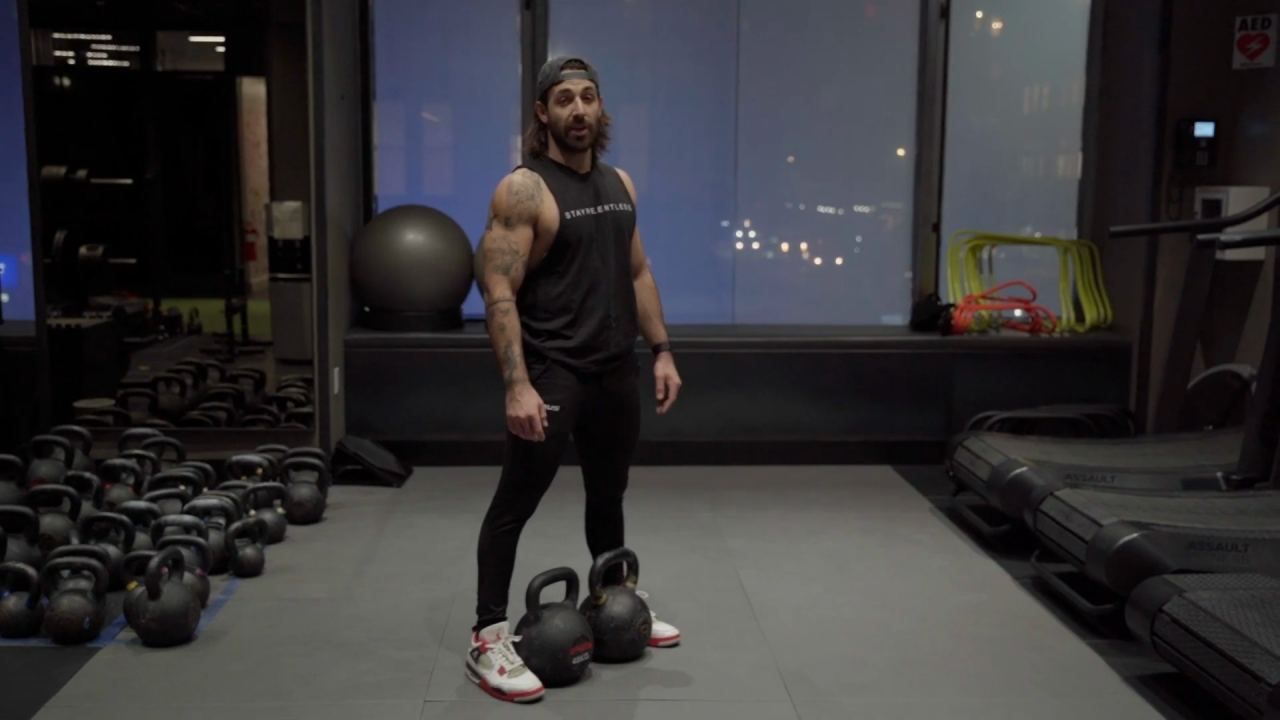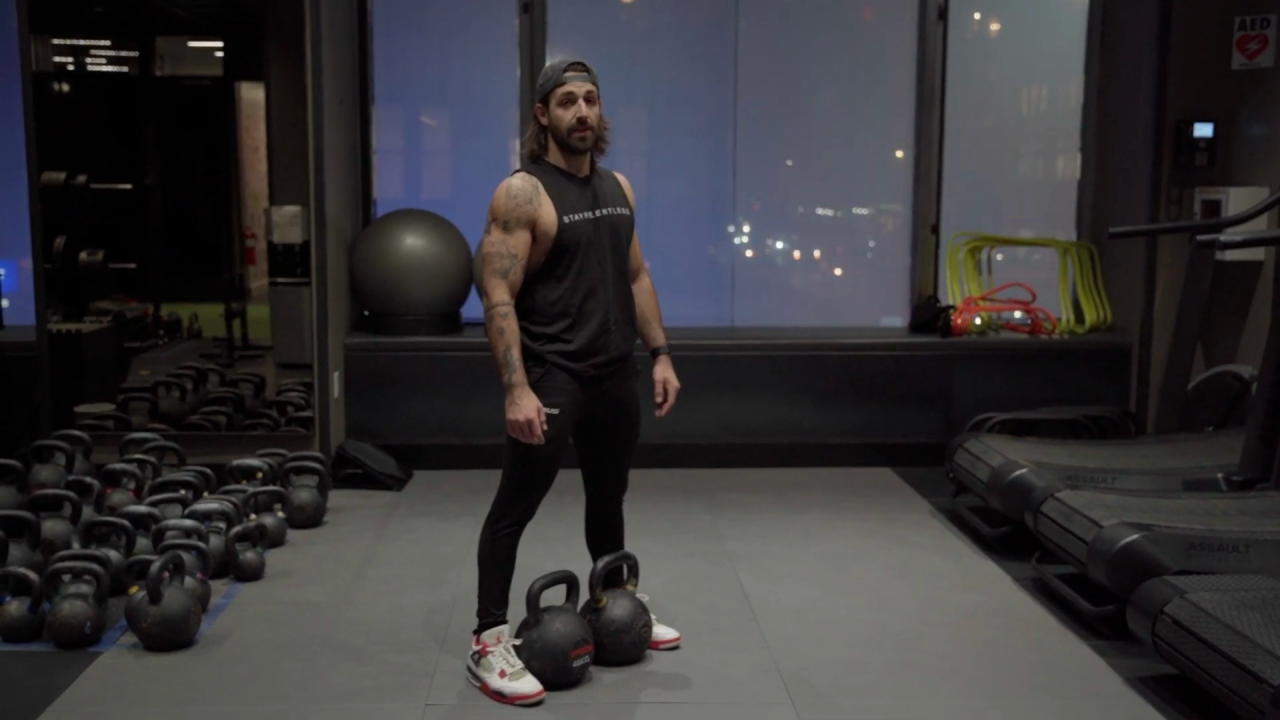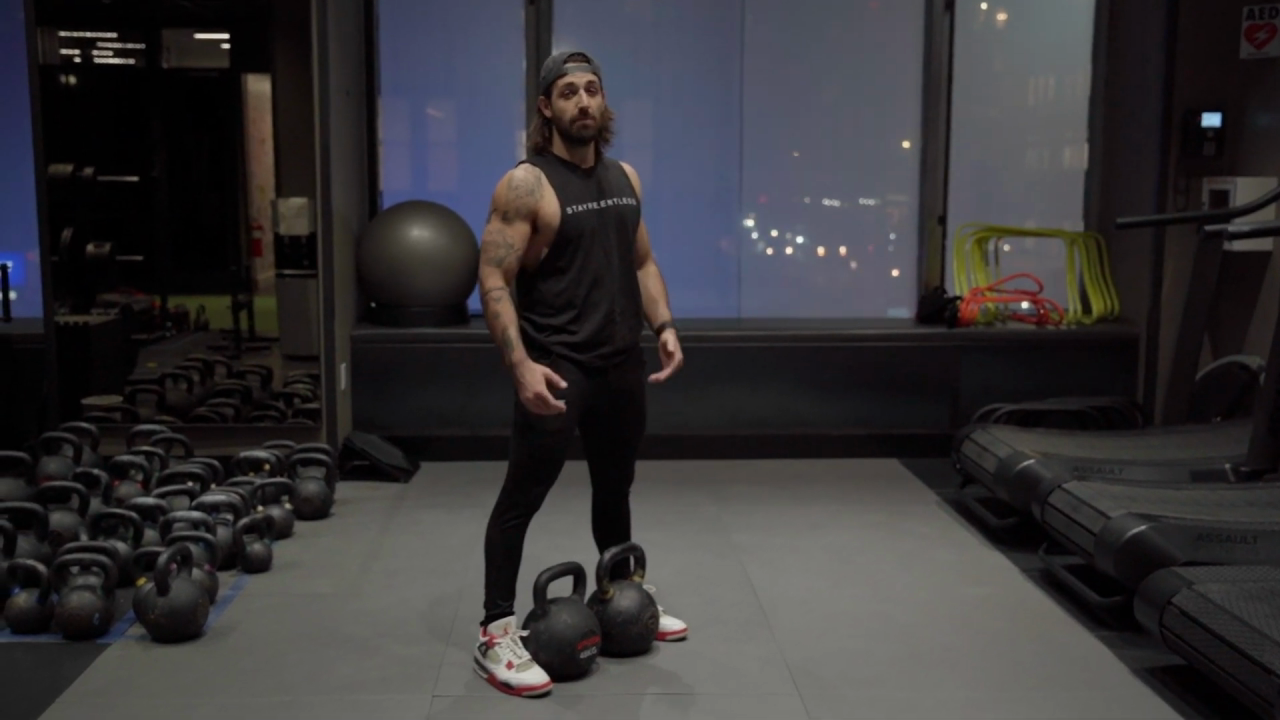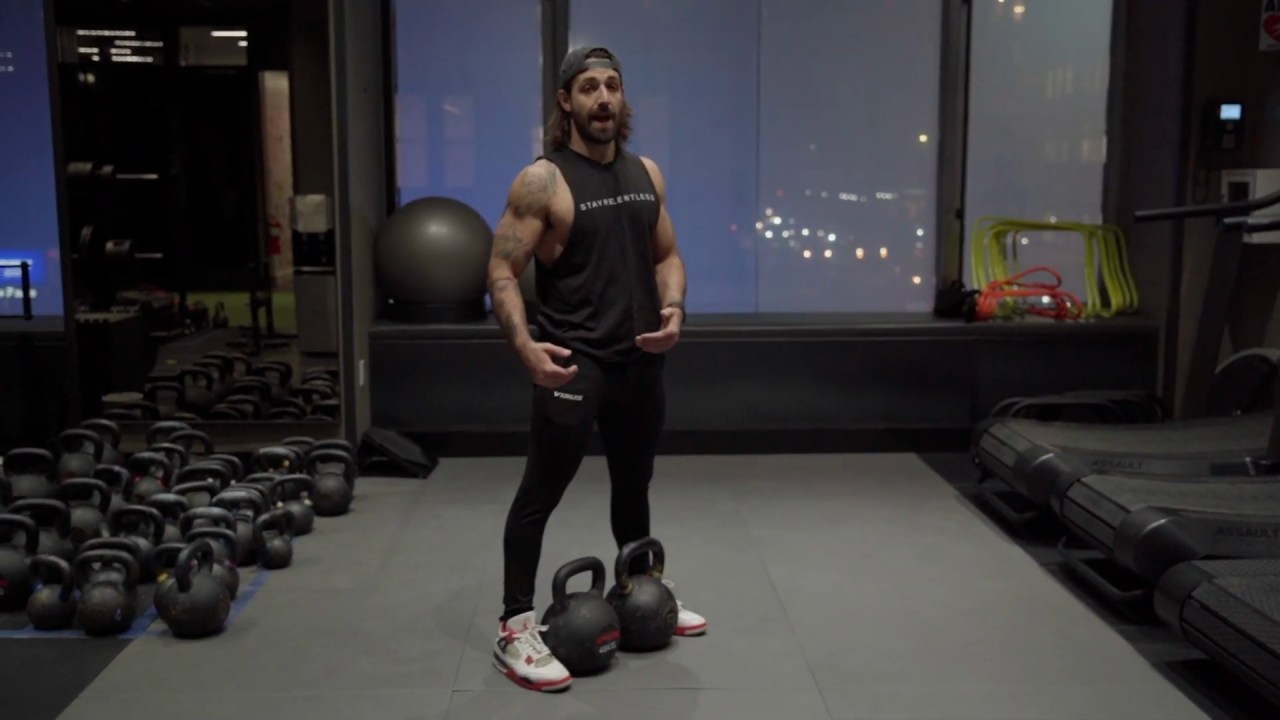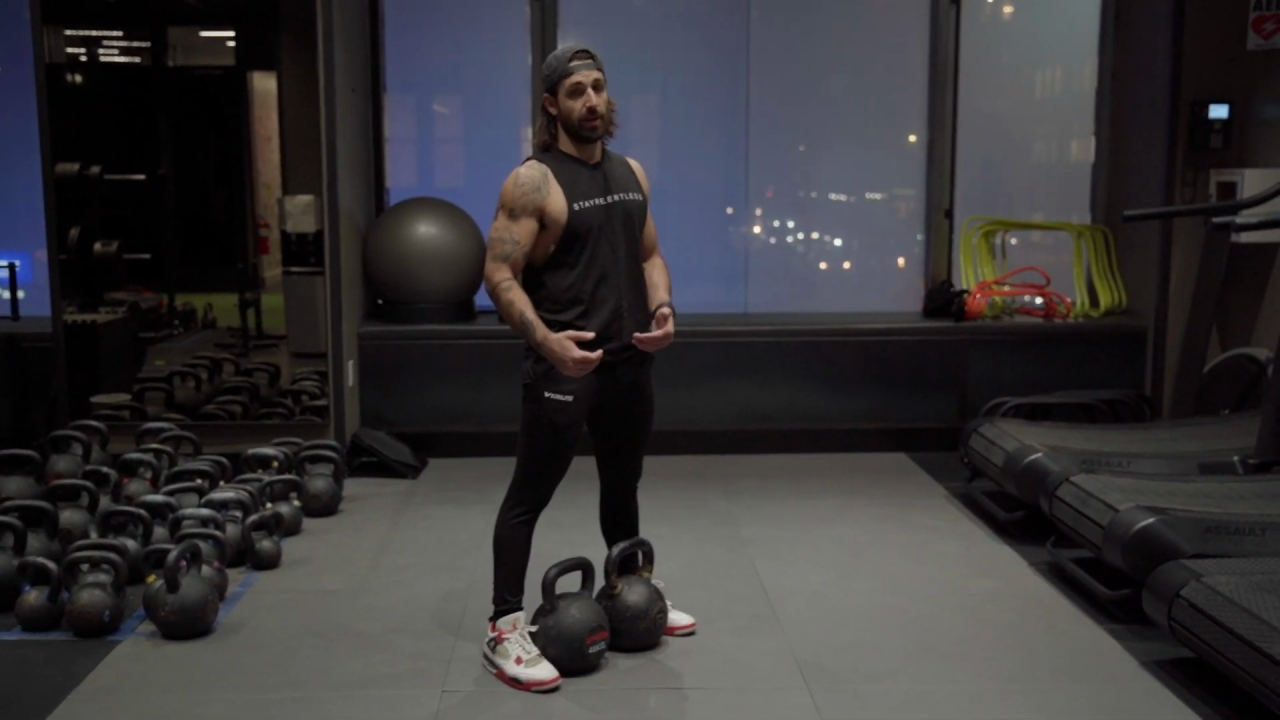
dt=1s
person 1, frame 1
left shoulder: (619, 183)
right shoulder: (523, 189)
left elbow: (638, 272)
right elbow: (498, 292)
left wrist: (661, 350)
right wrist: (518, 384)
left hip: (616, 370)
right hip: (552, 373)
left knee: (608, 495)
right knee: (515, 504)
right ankle: (488, 639)
person 1, frame 2
left shoulder: (618, 186)
right shoulder: (521, 193)
right elbow: (497, 296)
left wrist: (660, 353)
right wrist: (516, 388)
left hip: (616, 373)
right hip: (551, 377)
left knee: (608, 497)
right knee: (515, 507)
right ankle: (488, 642)
person 1, frame 3
left shoulder: (624, 177)
right shoulder: (525, 185)
right elbow: (493, 280)
left wrist: (664, 326)
right wrist: (521, 366)
left hip: (622, 364)
right hip: (558, 368)
left knee: (614, 488)
right knee: (521, 498)
right ankle: (495, 634)
person 1, frame 4
left shoulder: (646, 173)
right shoulder: (542, 181)
left elbow: (666, 255)
right elbow: (502, 270)
left wrist: (673, 308)
right wrist: (525, 344)
left hip: (641, 359)
right hip: (574, 363)
left knee: (634, 484)
right knee: (540, 494)
right ankle: (515, 629)
person 1, frame 5
left shoulder: (631, 173)
right shoulder: (532, 182)
left elbow: (648, 254)
right elbow: (499, 273)
left wrist: (662, 307)
right wrist: (544, 338)
left hip: (629, 359)
right hip: (565, 364)
left knee: (622, 484)
right knee: (529, 495)
right ankle: (504, 630)
